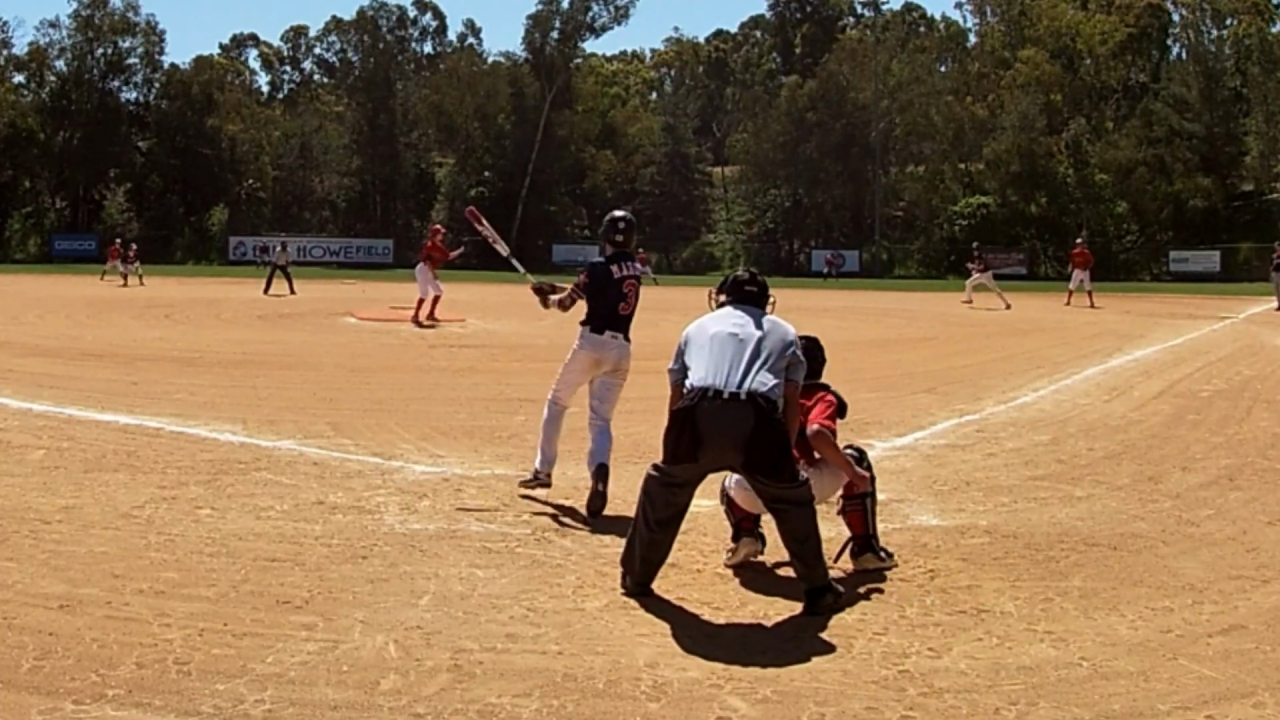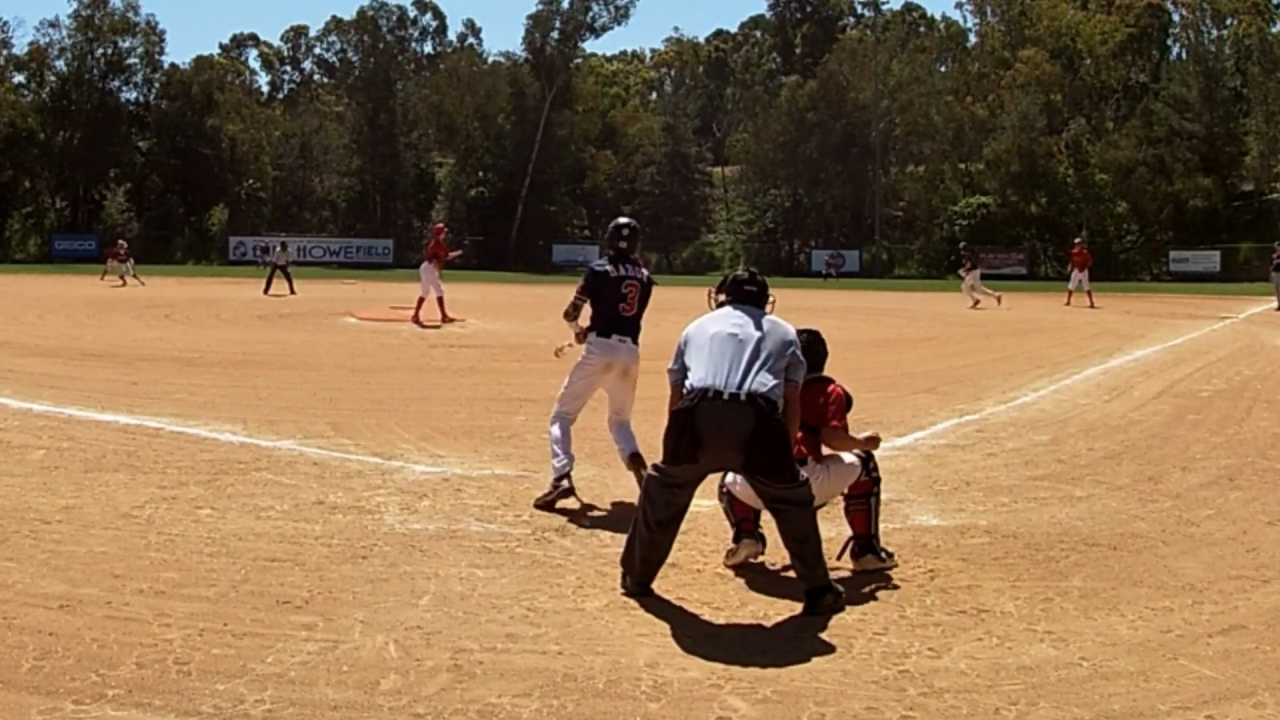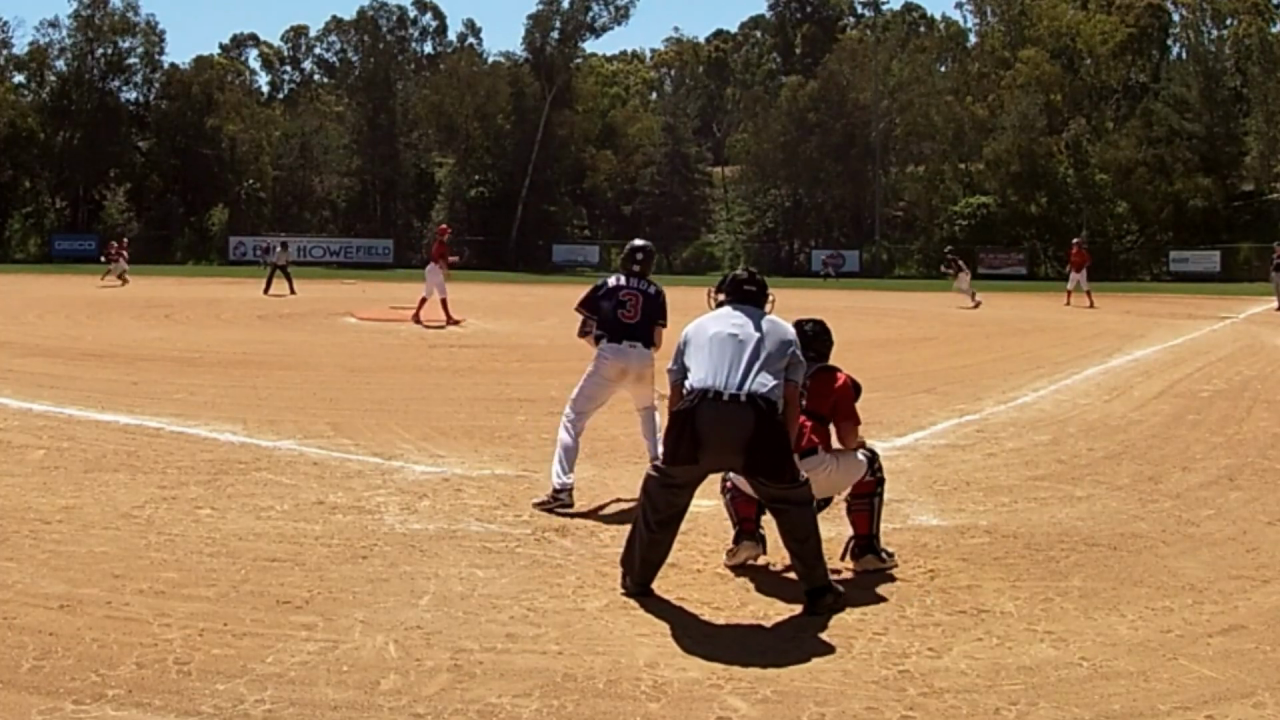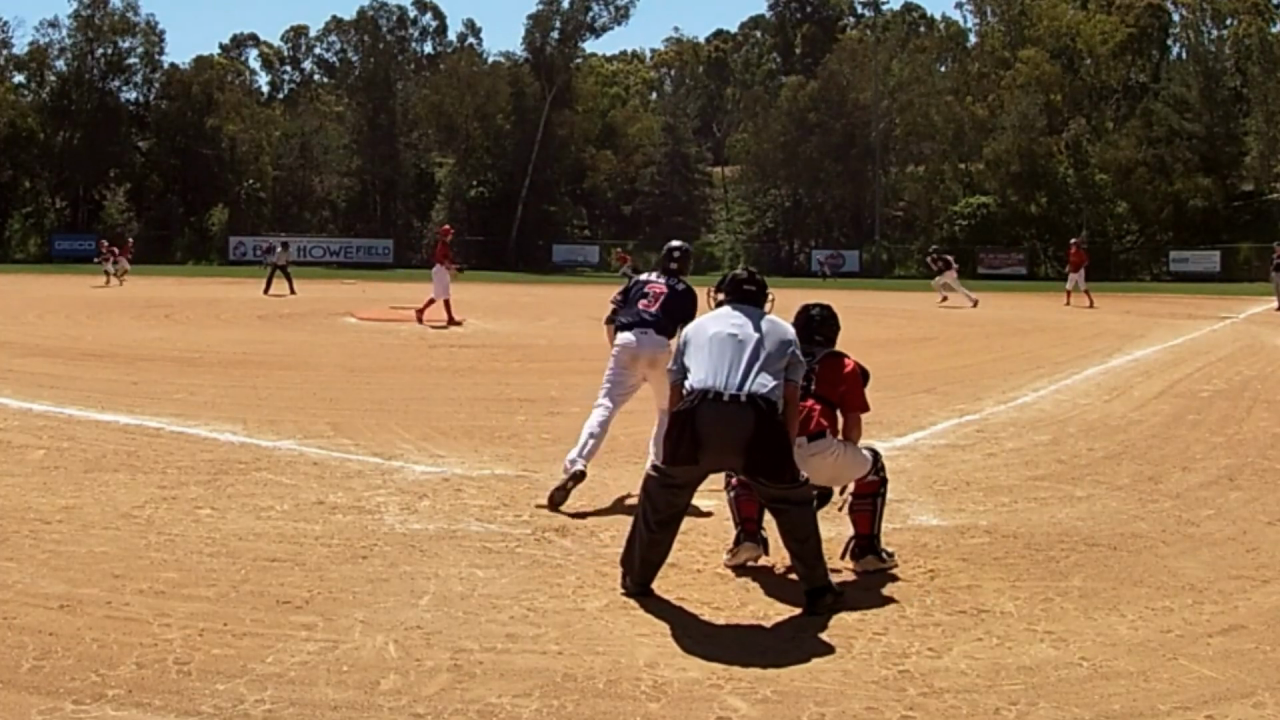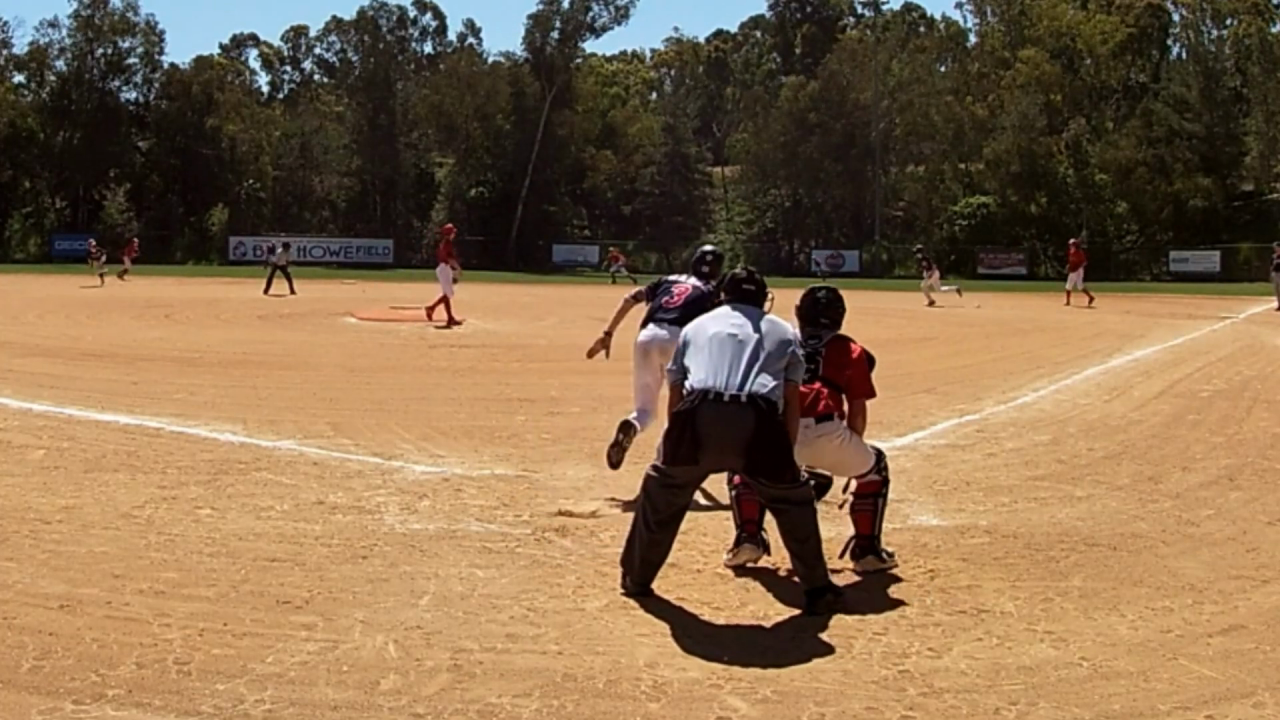
dt=0.1s
person 1, frame 1
left shoulder: (698, 326)
right shoulder: (784, 333)
left elbow: (676, 395)
right elbow: (792, 401)
left wrist: (681, 449)
right wrist: (782, 453)
left hip: (699, 418)
right hip: (757, 422)
left knee: (663, 489)
right knee: (793, 499)
left ankle: (637, 578)
right ankle: (819, 591)
person 1, frame 2
left shoulder: (698, 326)
right shoulder: (784, 332)
left elbow: (676, 393)
right elbow: (791, 401)
left wrist: (677, 449)
right wrist: (782, 453)
left hip: (698, 417)
right hip: (757, 422)
left knee: (662, 489)
right knee: (792, 499)
left ankle: (636, 577)
right ankle: (819, 591)
person 1, frame 3
left shoulder: (697, 326)
right shoulder: (784, 332)
left elbow: (676, 394)
right elbow: (791, 401)
left wrist: (676, 449)
right wrist: (782, 453)
left hip: (699, 419)
right hip: (757, 423)
left knee: (662, 489)
right knee: (793, 499)
left ankle: (637, 578)
right ankle: (819, 591)
person 1, frame 4
left shoulder: (697, 326)
right shoulder: (783, 332)
left elbow: (675, 395)
right elbow: (791, 401)
left wrist: (677, 448)
right wrist: (782, 453)
left hip: (699, 418)
right hip: (757, 423)
left knee: (662, 489)
right knee: (793, 499)
left ankle: (637, 578)
right ankle: (818, 590)
person 1, frame 5
left shoulder: (696, 326)
right shoulder: (783, 332)
left elbow: (675, 394)
right elbow: (791, 400)
left wrist: (677, 447)
right wrist: (783, 453)
left hip: (699, 419)
right hip: (758, 423)
left knee: (662, 489)
right knee: (793, 499)
left ankle: (637, 578)
right ankle: (818, 590)
person 2, frame 1
left shoulder: (598, 267)
right shoulder: (637, 268)
left elbow: (565, 303)
left wrist: (548, 297)
right wrist: (557, 291)
left hip: (592, 344)
right hip: (621, 350)
left knee: (557, 403)
right knee: (600, 420)
left ankle: (543, 470)
right ankle: (598, 469)
person 2, frame 2
left shoulder: (598, 269)
right shoulder: (646, 277)
left elbow: (570, 314)
left wrist: (579, 330)
left hip: (598, 350)
right hip: (629, 352)
left knee: (562, 416)
right knee: (618, 420)
left ankle: (561, 478)
right ankle: (633, 456)
person 2, frame 3
left shoulder: (605, 284)
right shoulder: (656, 292)
left elbow: (584, 332)
right elbow: (657, 342)
left hip: (609, 355)
right hip: (641, 358)
left knee: (572, 419)
right knee: (648, 408)
left ankle: (562, 489)
right ankle: (657, 461)
person 2, frame 4
left shoulder: (640, 280)
right shoulder: (687, 292)
left elbow: (610, 319)
left hip: (625, 344)
right hip: (656, 347)
left knee: (603, 409)
right knee: (667, 407)
left ankle: (576, 468)
person 2, frame 5
left shoulder: (667, 280)
right shoulder: (710, 293)
left elbow: (630, 299)
left wrist: (607, 333)
left hip: (648, 337)
right hip: (677, 341)
left knee: (646, 411)
left ankle: (631, 426)
person 3, frame 1
right shoulder: (822, 398)
right elbow: (817, 434)
right wrist: (853, 471)
left hip: (748, 492)
left knee: (733, 482)
right knee: (855, 459)
left ankle: (746, 535)
right ankle: (866, 550)
person 3, frame 2
right shoulder: (829, 391)
right elbow: (835, 439)
right wrist: (863, 441)
right hip: (804, 481)
left knee: (731, 481)
right knee: (863, 463)
left ankle: (746, 537)
right ankle: (866, 551)
person 3, frame 3
right shoulder: (837, 380)
right elbow: (848, 438)
right wrist: (858, 446)
right hip: (812, 471)
left knee: (734, 476)
right knee: (867, 464)
left ankle: (746, 538)
right ankle: (867, 550)
person 3, frame 4
right shoulder: (846, 366)
right elbow: (852, 424)
right wrist: (844, 464)
right hip: (819, 452)
right knee: (871, 466)
left ankle: (748, 539)
right ankle: (867, 551)
person 3, frame 5
right shoulder: (852, 351)
right elbow: (857, 411)
right wrist: (850, 452)
right hip: (825, 433)
right knee: (874, 467)
left ankle: (748, 540)
right ankle: (867, 551)
